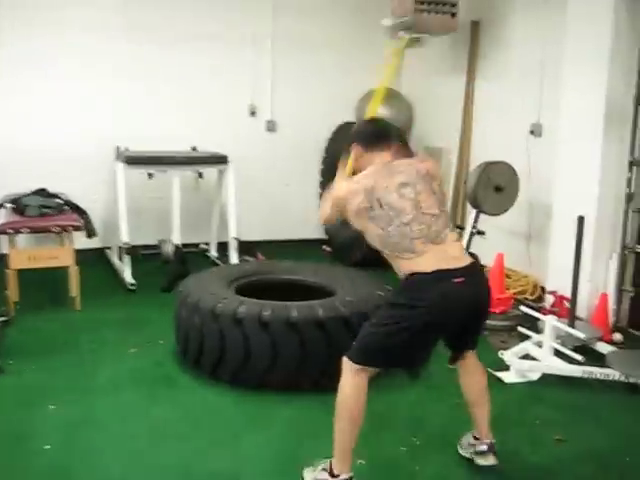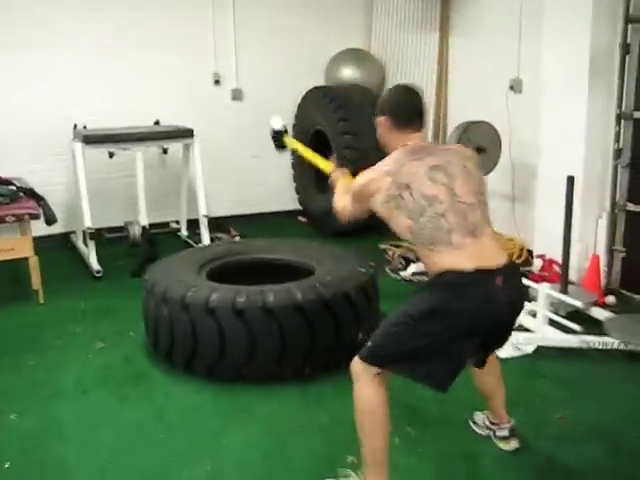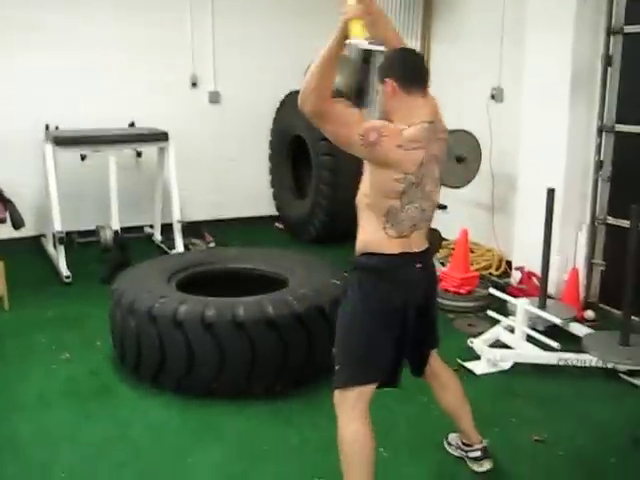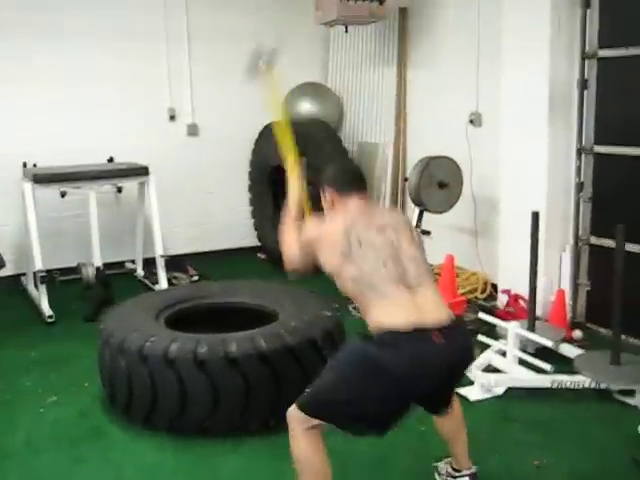
dt=0.5s
person 1, frame 1
left shoulder: (349, 190)
right shoulder: (423, 167)
left elbow: (326, 214)
right wrist: (391, 143)
left hip: (422, 291)
right hip: (472, 279)
left knee: (355, 367)
right knee: (465, 352)
right ankle: (482, 441)
person 1, frame 2
left shoulder: (375, 179)
right shoulder: (462, 154)
left elbow: (345, 213)
left wrist: (340, 184)
left hip: (454, 292)
right hip: (506, 285)
left knee: (365, 369)
right knee: (478, 345)
right ankle: (501, 425)
person 1, frame 3
left shoulder: (392, 143)
right shoulder: (432, 119)
left elbow: (312, 104)
right elbow: (404, 58)
left hip: (380, 275)
right hip: (420, 268)
left knee: (351, 400)
right knee: (429, 360)
person 1, frame 4
left shoulder: (322, 231)
right shoulder: (398, 219)
left elbow: (291, 257)
left wrist: (293, 200)
left hip: (398, 349)
right hip: (454, 342)
left knee: (301, 421)
right knee: (439, 394)
